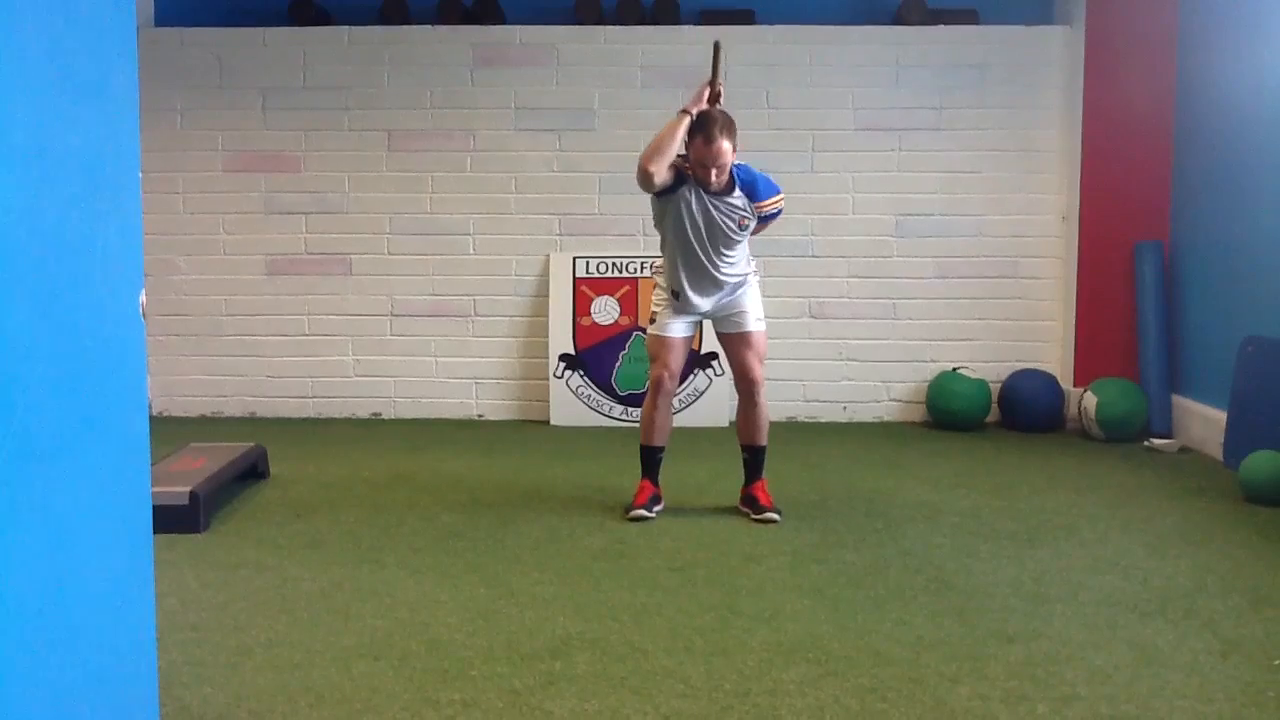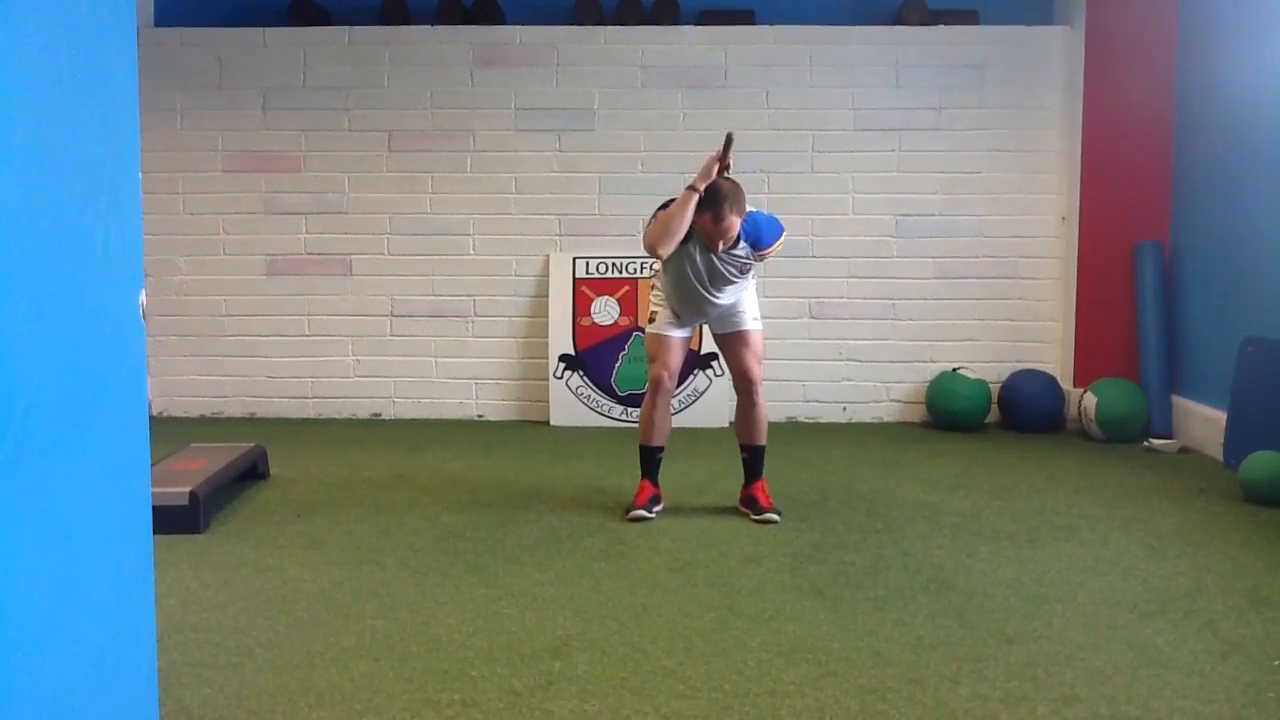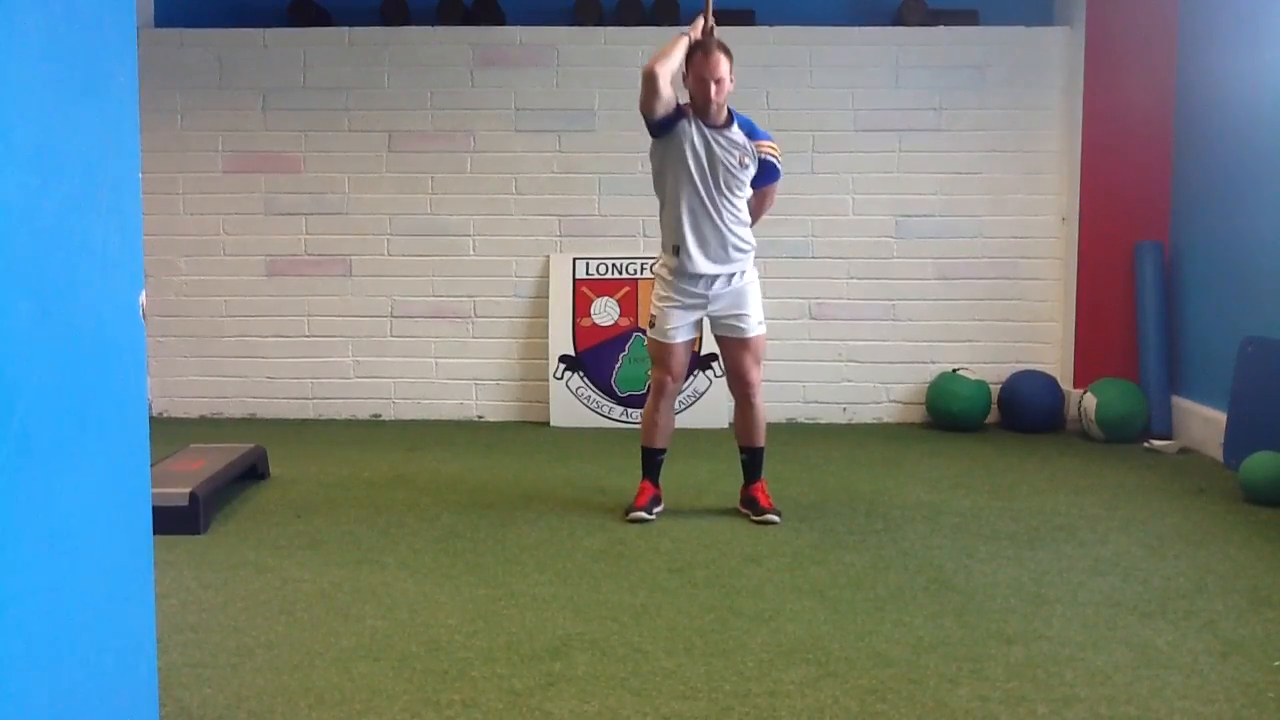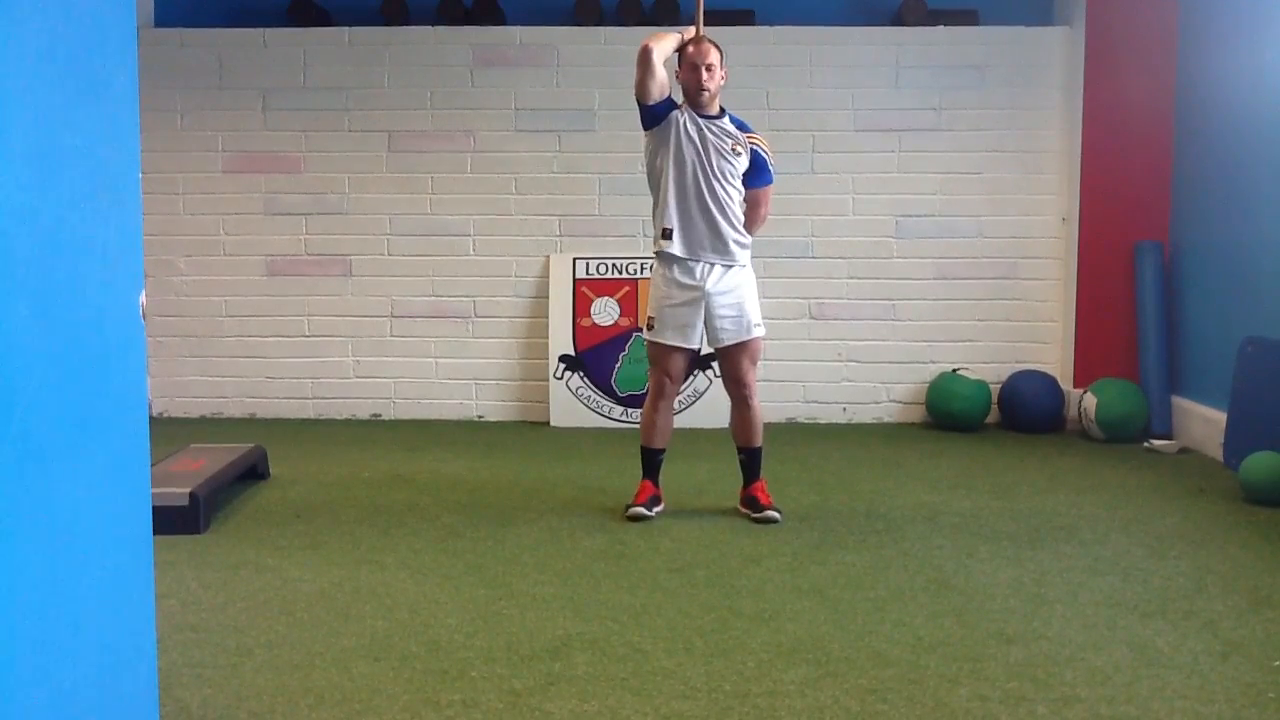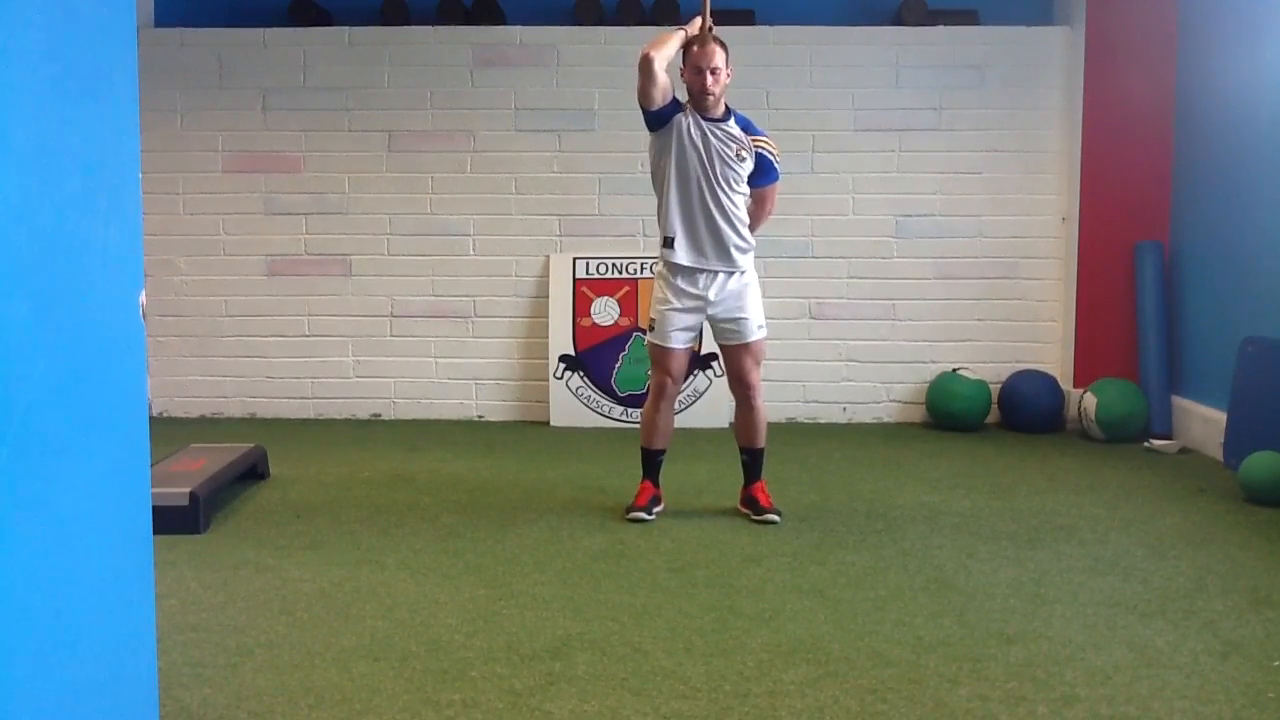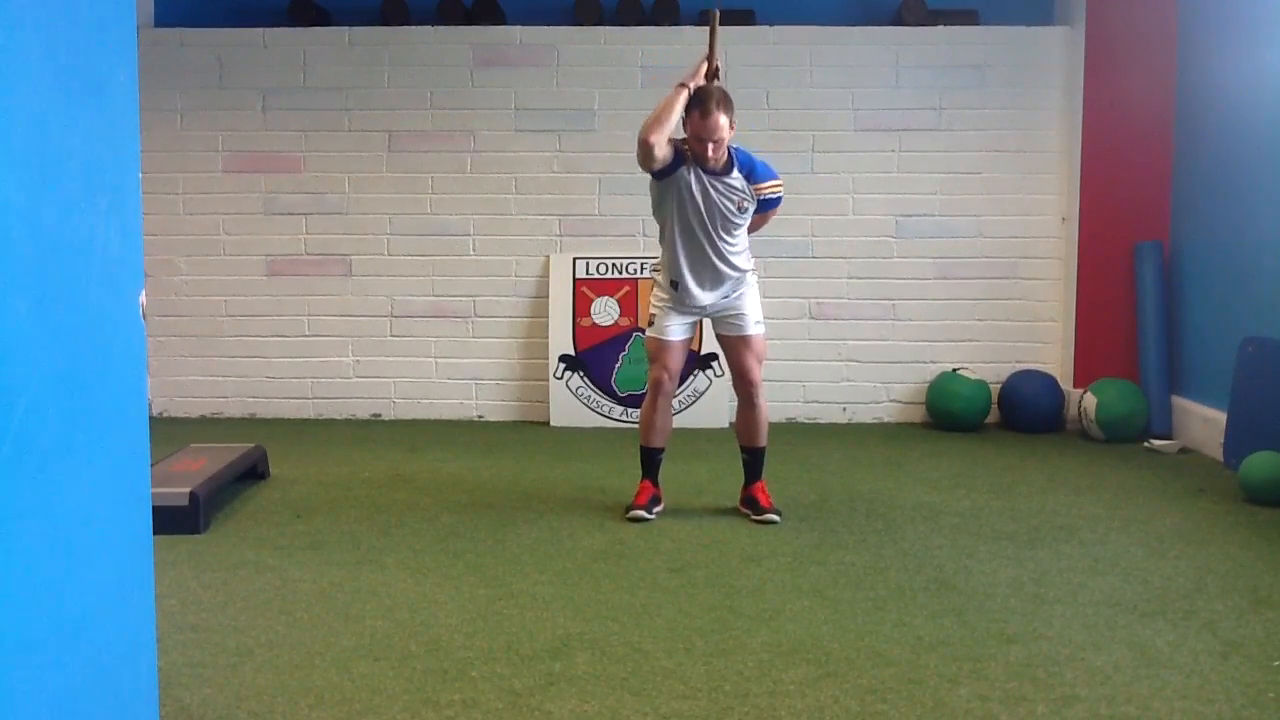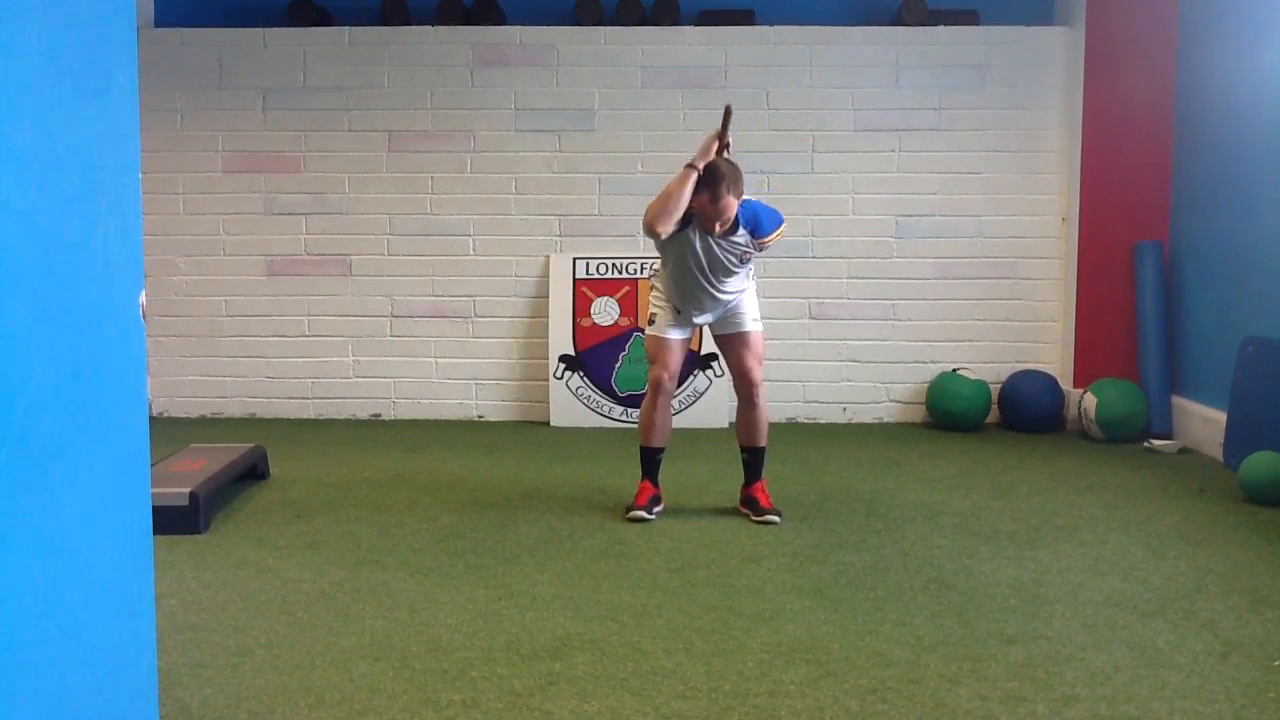
dt=0.7s
person 1, frame 1
left shoulder: (757, 188)
right shoulder: (672, 178)
right elbow: (647, 169)
right wrist: (689, 111)
left hip: (735, 288)
right hip: (677, 290)
left knee: (752, 381)
right knee: (662, 381)
left ankle: (754, 486)
right ankle: (649, 485)
person 1, frame 2
left shoulder: (760, 230)
right shoulder: (677, 217)
right elbow: (656, 247)
right wrist: (697, 186)
left hip: (733, 299)
right hip: (675, 299)
left knee: (751, 382)
right knee: (660, 382)
left ankle: (754, 487)
right ankle: (648, 487)
person 1, frame 3
left shoulder: (756, 140)
right shoulder: (669, 124)
right elbow: (654, 76)
right wrist: (689, 37)
left hip: (736, 277)
right hip: (678, 277)
left knee: (747, 385)
right knee: (664, 384)
left ankle: (754, 487)
right ankle: (649, 486)
person 1, frame 4
left shoulder: (746, 138)
right shoulder: (664, 120)
left elbow: (759, 207)
right elbow: (648, 53)
right wrist: (683, 35)
left hip: (733, 274)
right hip: (675, 274)
left knee: (743, 386)
right knee: (663, 385)
left ankle: (753, 487)
right ankle: (649, 486)
person 1, frame 5
left shoulder: (753, 138)
right shoulder: (668, 120)
left elbow: (764, 202)
right elbow: (649, 61)
right wrist: (686, 32)
left hip: (736, 278)
right hip: (678, 277)
left knee: (748, 387)
right knee: (664, 385)
left ankle: (753, 487)
right ankle: (649, 487)
person 1, frame 6
left shoulder: (757, 175)
right shoulder: (670, 162)
right elbow: (647, 142)
right wrist: (687, 85)
left hip: (735, 287)
right hip: (676, 288)
left knee: (750, 384)
right knee: (661, 382)
left ankle: (753, 488)
right ankle: (649, 486)
person 1, frame 7
left shoulder: (760, 220)
right shoulder: (676, 211)
right elbow: (654, 227)
right wrist: (695, 164)
left hip: (733, 297)
right hip: (674, 297)
left knee: (751, 383)
right knee: (661, 382)
left ankle: (754, 488)
right ankle: (649, 487)
